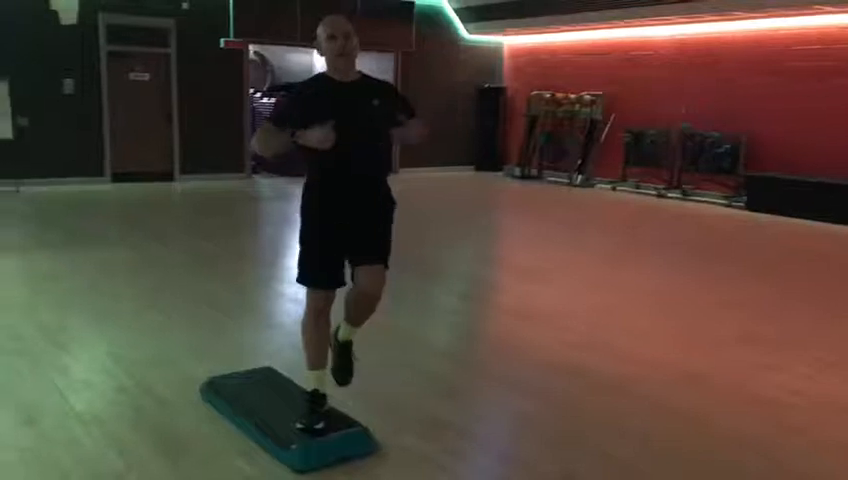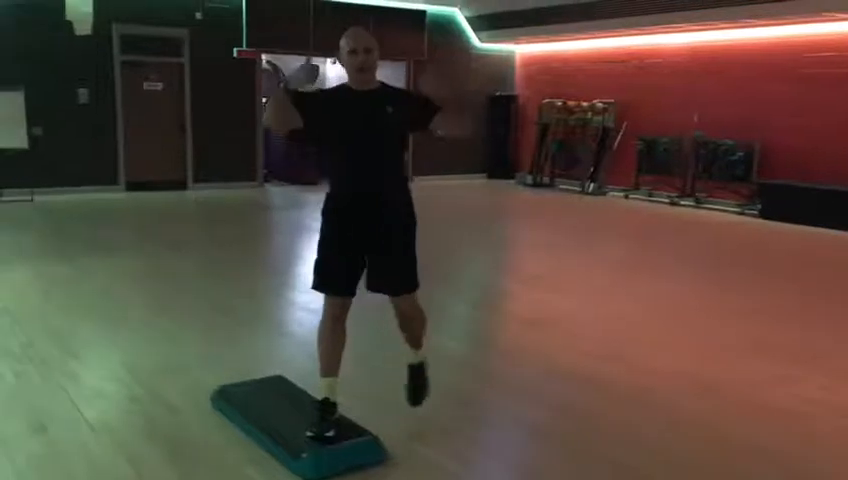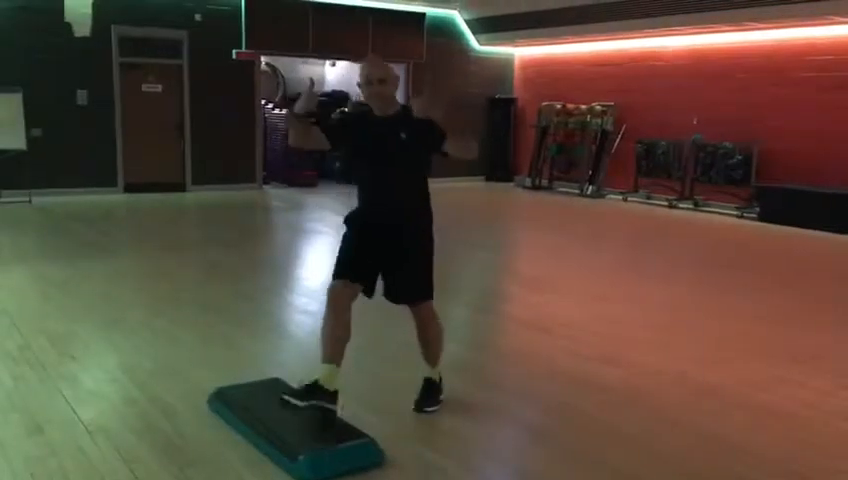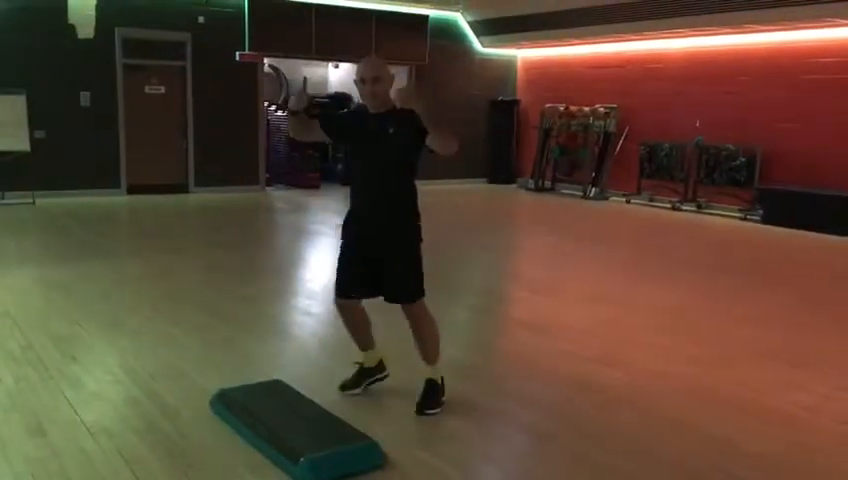
dt=0.3s
person 1, frame 1
left shoulder: (382, 92)
right shoulder: (306, 93)
left elbow: (412, 129)
right elbow: (260, 143)
left wrist: (416, 132)
right wrist: (302, 136)
left hip: (372, 204)
right hip: (323, 206)
left knee: (370, 285)
right knee: (318, 299)
left ankle: (343, 337)
right ankle: (316, 392)
person 1, frame 2
left shoulder: (401, 101)
right shoulder: (325, 102)
left elbow: (457, 129)
right elbow: (273, 123)
left wrist: (439, 99)
right wrist: (289, 88)
left hip: (393, 215)
right hip: (343, 215)
left knee: (406, 303)
right knee: (335, 306)
left ankle: (416, 360)
right ankle: (328, 400)
person 1, frame 3
left shoulder: (420, 123)
right shoulder: (352, 125)
right elbow: (300, 140)
left wrist: (438, 123)
right wrist: (301, 113)
left hip: (412, 229)
right hip: (366, 223)
left knee: (421, 307)
right knee: (339, 294)
left ankle: (434, 379)
right ankle: (326, 385)
person 1, frame 4
left shoulder: (408, 119)
right shoulder: (350, 120)
left elbow: (448, 148)
right elbow: (303, 132)
left wrist: (420, 111)
right wrist: (295, 110)
left hip: (399, 227)
right hip: (359, 224)
left knee: (413, 306)
right knee: (346, 301)
left ankle: (434, 380)
right ankle: (373, 364)
